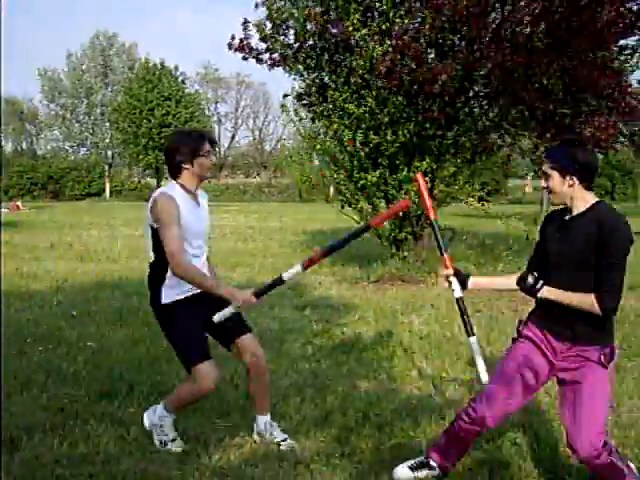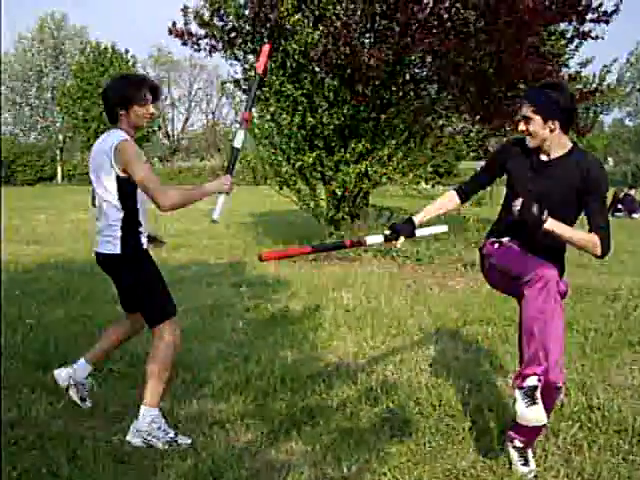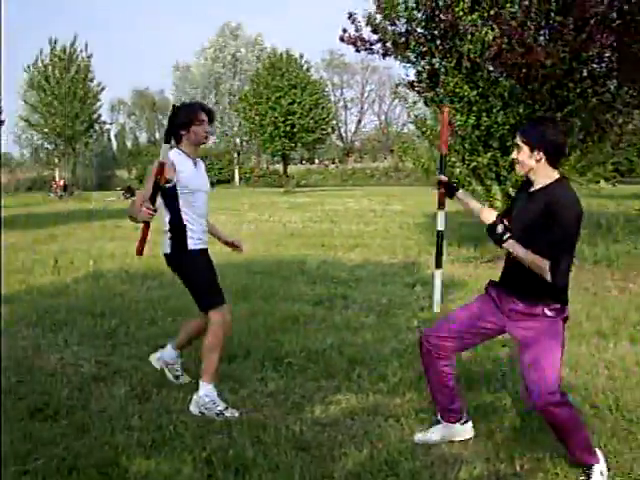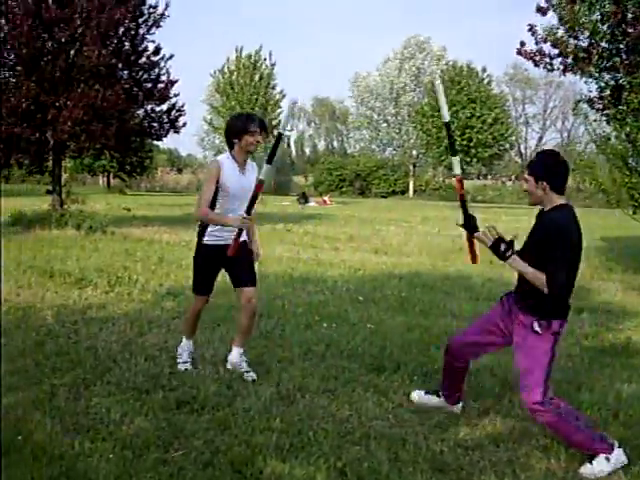
dt=1s
person 1, frame 1
left shoulder: (611, 227)
right shoulder: (553, 222)
left elbow: (606, 304)
right elbow: (533, 281)
left wrist: (543, 290)
right wrist: (470, 281)
left hip: (586, 352)
right hip: (539, 336)
left knee: (588, 447)
right knee: (483, 412)
person 1, frame 2
left shoulder: (588, 170)
right shoulder: (512, 151)
left elbow: (600, 246)
right elbow: (464, 191)
left wrist: (547, 221)
right wrist: (415, 221)
left hip: (546, 275)
right hip: (501, 255)
left knee: (553, 376)
right knee: (543, 274)
left ankle: (521, 439)
right ankle: (527, 378)
person 1, frame 3
left shoulder: (563, 203)
right shoulder: (528, 189)
left elbow: (555, 274)
right elbow: (502, 222)
left wrist: (508, 243)
right wrist: (459, 195)
left hip: (541, 313)
right hip: (500, 298)
left knee: (544, 395)
right knee: (432, 341)
right ankle: (454, 422)
person 1, frame 4
left shoulder: (560, 224)
right shoulder: (549, 215)
left elbow: (552, 285)
left wrist: (508, 258)
right wrist: (479, 233)
left hip: (540, 322)
right hip: (514, 307)
left knee: (535, 399)
right knee: (458, 345)
left ankle: (606, 451)
right ankle: (450, 398)
person 2, frame 1
left shoulder: (201, 197)
right shoulder: (165, 199)
right elbow: (178, 265)
left wrist: (220, 285)
right wrist: (228, 292)
left hip: (205, 294)
right hip: (172, 302)
left knee: (256, 356)
right knee: (207, 380)
left ankle: (264, 424)
right ankle: (161, 414)
person 2, frame 2
left shoulder: (103, 143)
right shoulder: (124, 146)
right elbow: (165, 200)
right wrist: (211, 187)
left hip: (110, 247)
right hip: (127, 252)
left knee: (137, 319)
right knee: (168, 332)
left ankle: (77, 372)
right ankle: (147, 424)
person 2, frame 3
left shoulder: (199, 164)
right shoulder: (169, 163)
right elbow: (134, 208)
left wrist: (223, 237)
right wrist: (142, 212)
left hip: (197, 249)
right hip: (184, 252)
left knee: (210, 315)
right knee: (221, 319)
left ankle: (167, 355)
right ankle: (205, 396)
person 2, frame 4
left shoulder: (253, 169)
right shoulder: (218, 166)
right elbow: (201, 212)
left wrist: (253, 240)
right wrist: (228, 220)
left hip: (238, 245)
right hip: (210, 245)
left knee: (250, 301)
right knee: (200, 302)
left ankle: (237, 356)
right ankle: (186, 345)
